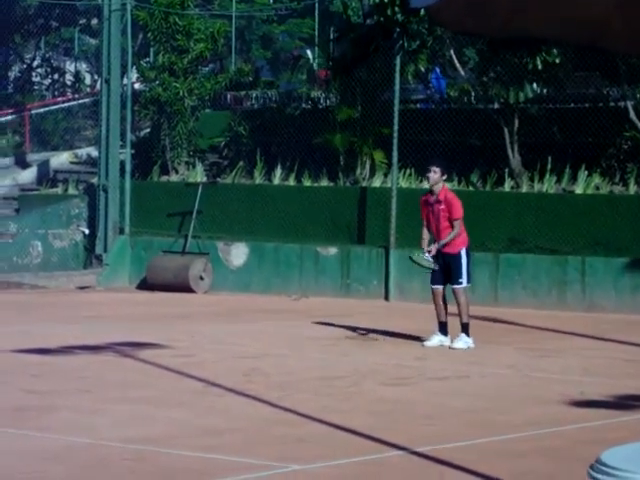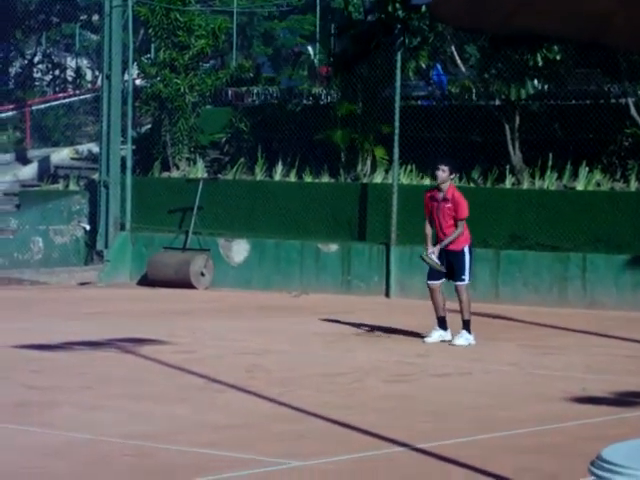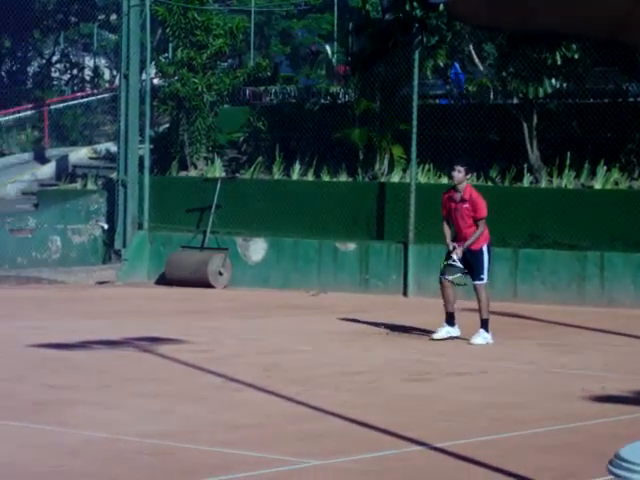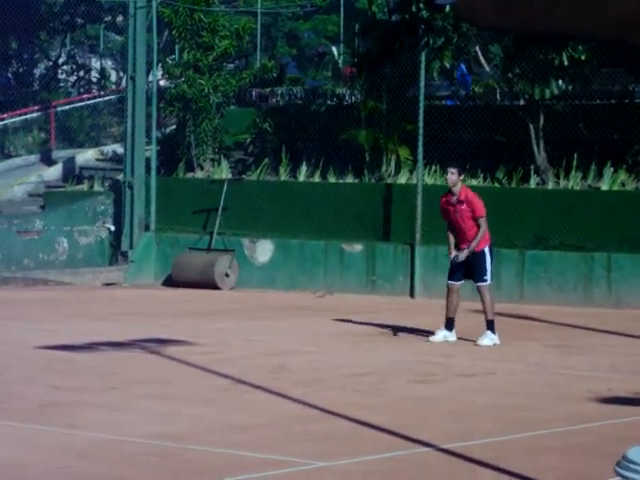
dt=0.2s
person 1, frame 1
left shoulder: (451, 199)
right shoulder: (425, 199)
left elbow: (457, 229)
left wrist: (437, 245)
right wrist: (425, 246)
left hip: (457, 249)
right hip: (438, 250)
left knee: (458, 290)
right knee: (436, 290)
left ankle: (465, 336)
right ankle: (442, 334)
person 1, frame 2
left shoulder: (458, 199)
right shoulder: (430, 196)
left elbow: (461, 229)
left wrist: (440, 246)
right wrist: (429, 244)
left hip: (459, 246)
right hip: (439, 246)
left knee: (460, 287)
right knee: (433, 284)
left ankle: (467, 332)
right ankle: (442, 329)
person 1, frame 3
left shoulder: (476, 198)
right shoulder: (447, 196)
left elbow: (481, 228)
left wrist: (464, 248)
right wrist: (449, 242)
left hip: (477, 246)
right hip: (457, 244)
left knee: (479, 286)
right knee: (445, 280)
left ankle: (484, 331)
right ankle: (450, 325)
person 1, frame 4
left shoulder: (472, 198)
right shoulder: (445, 200)
left elbow: (483, 227)
left wrist: (469, 250)
right wrist: (452, 248)
left hip: (479, 247)
right hip: (460, 248)
left knee: (483, 287)
right knee: (452, 286)
left ankle: (491, 332)
right ankle: (448, 330)
